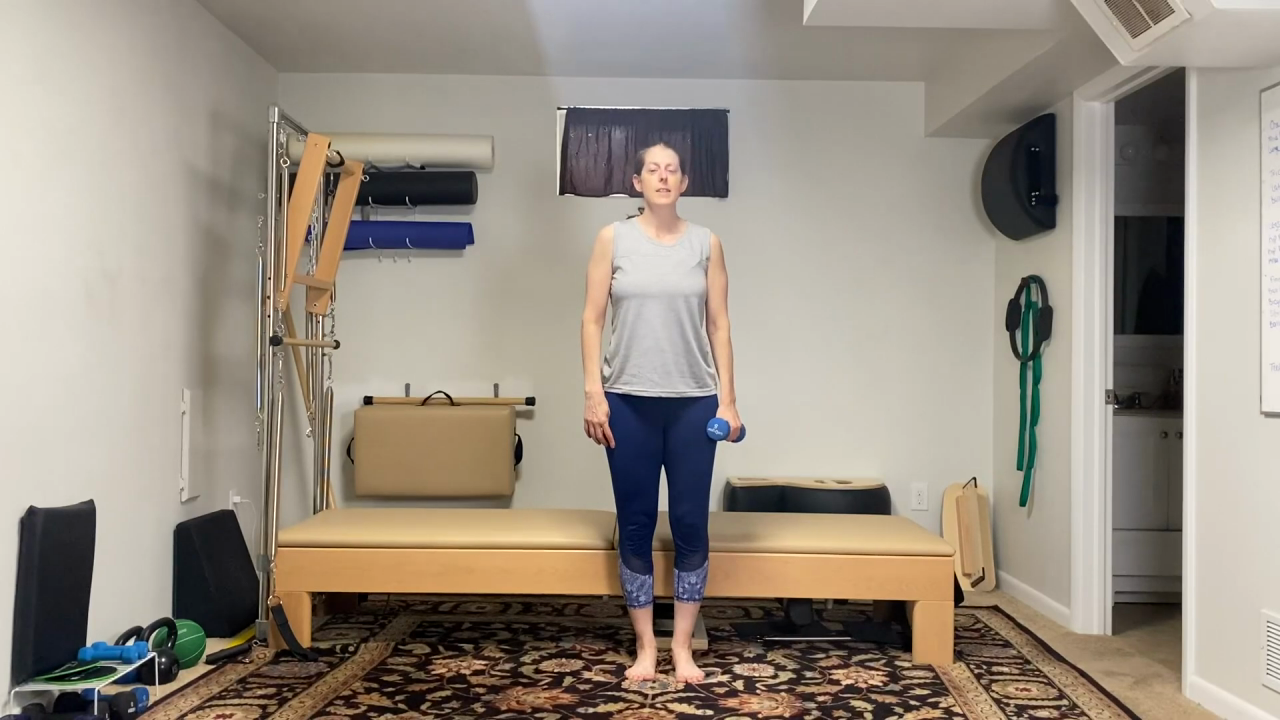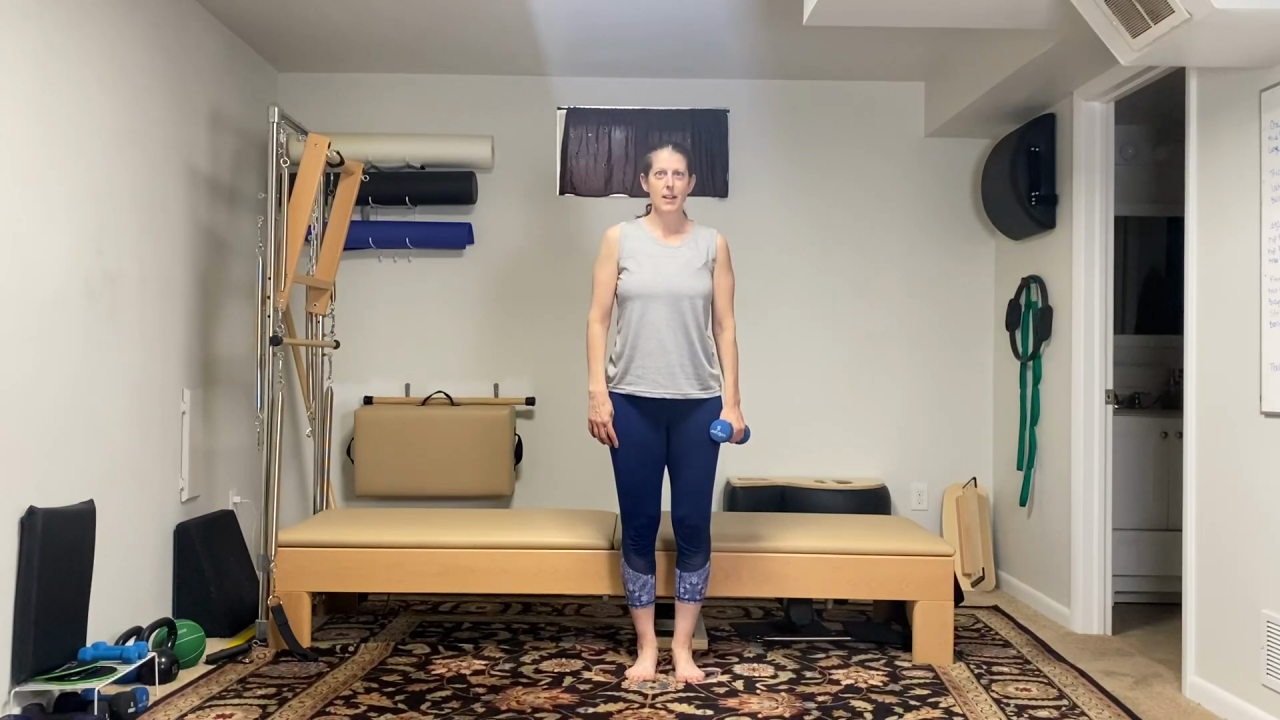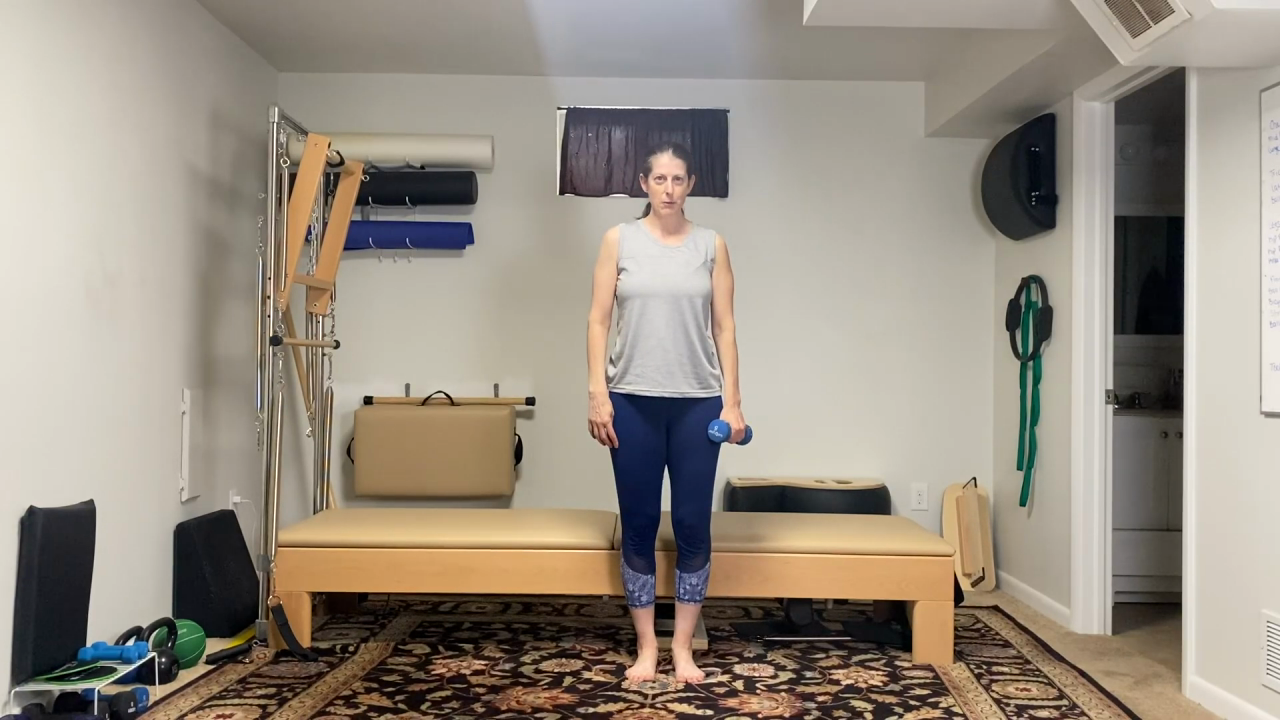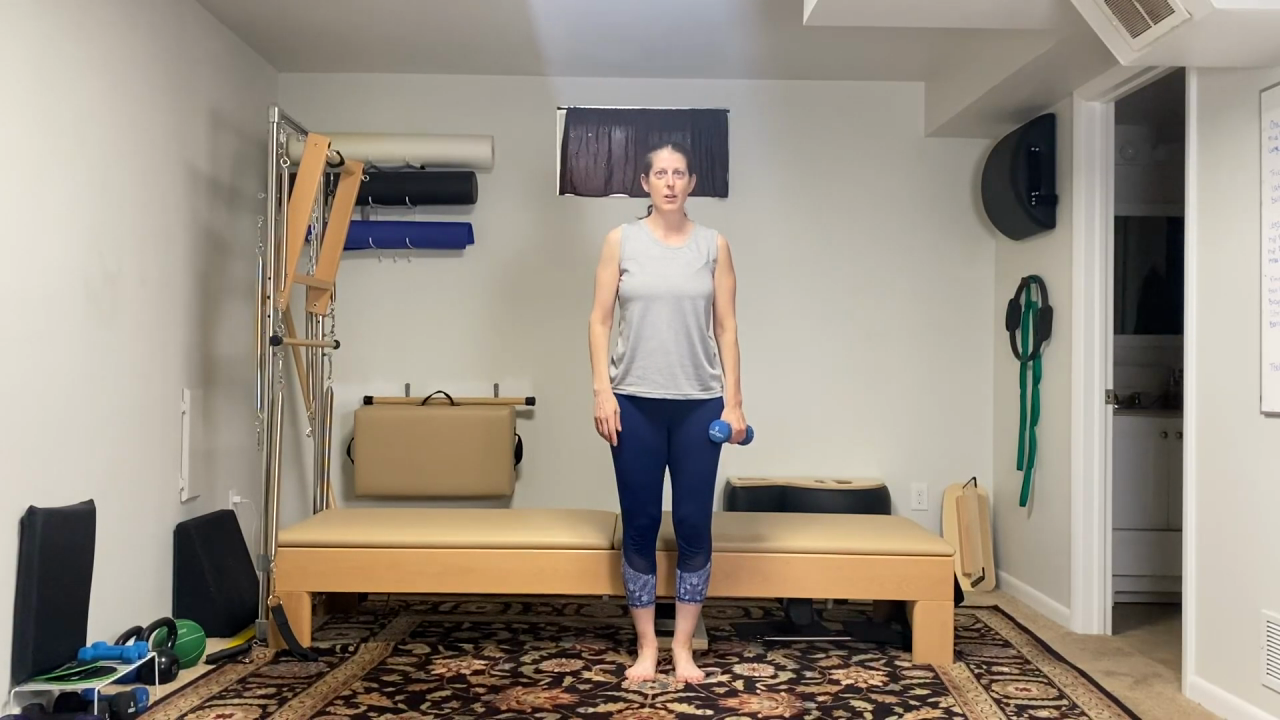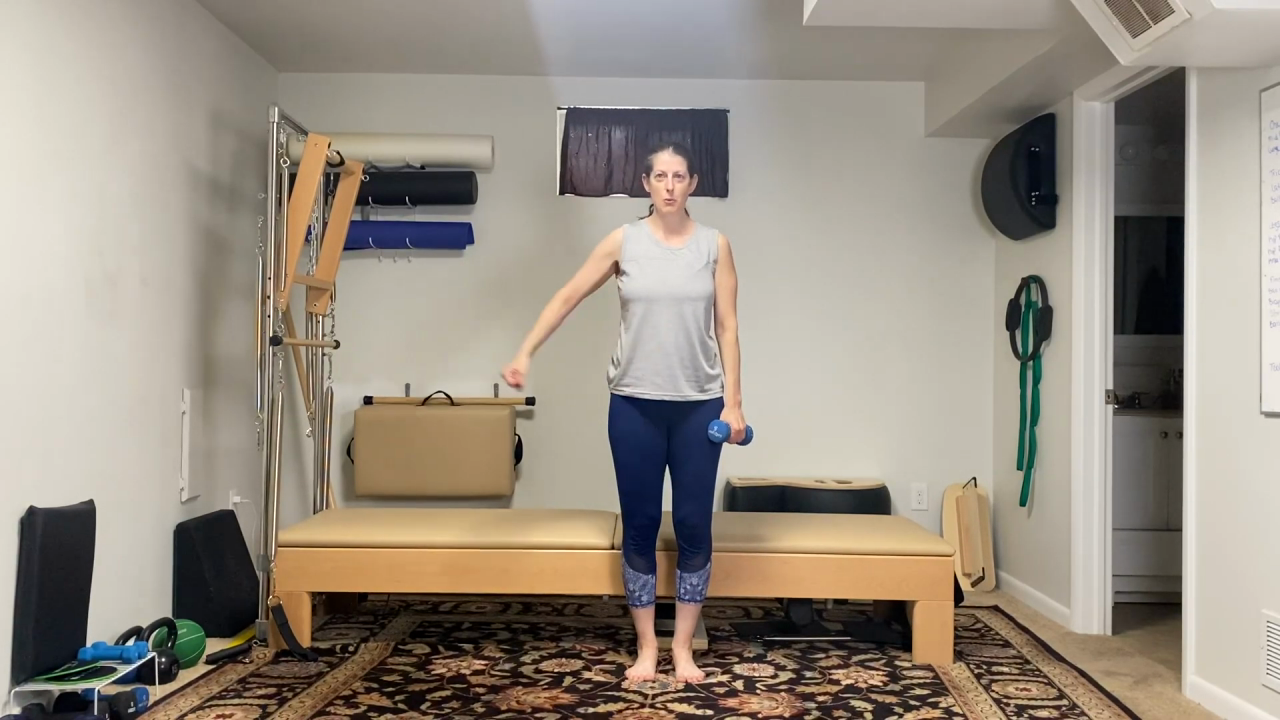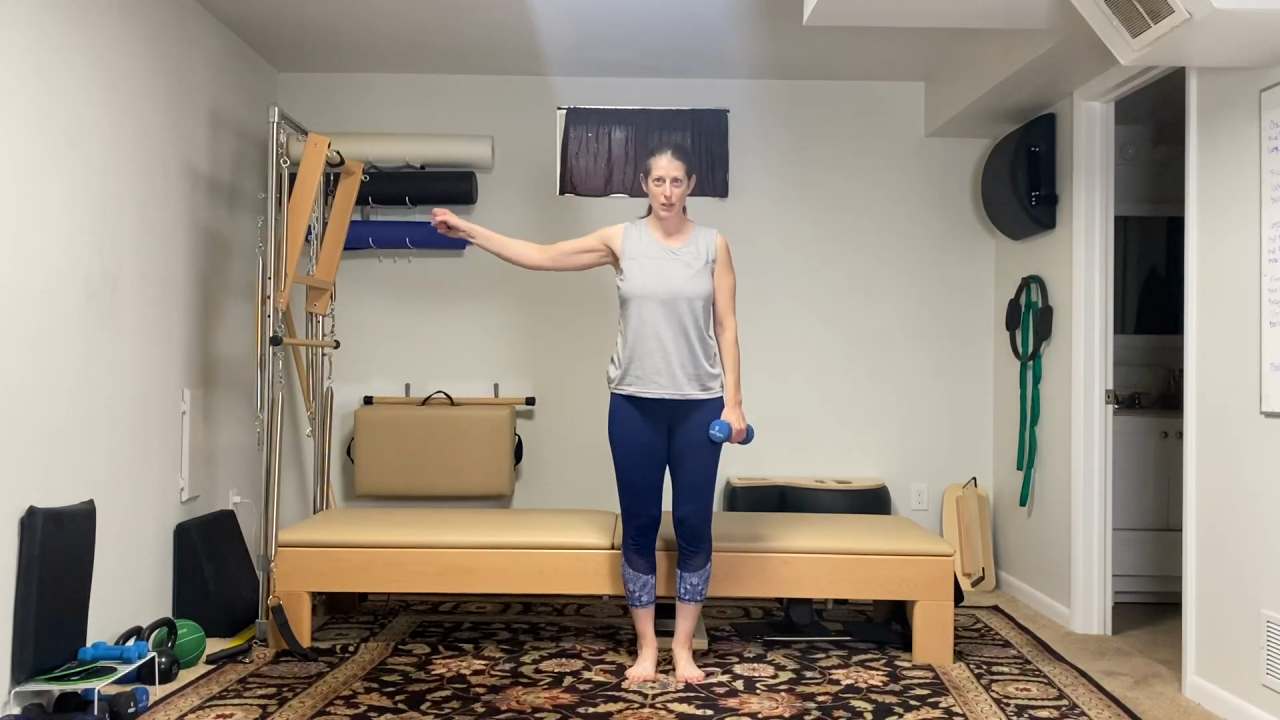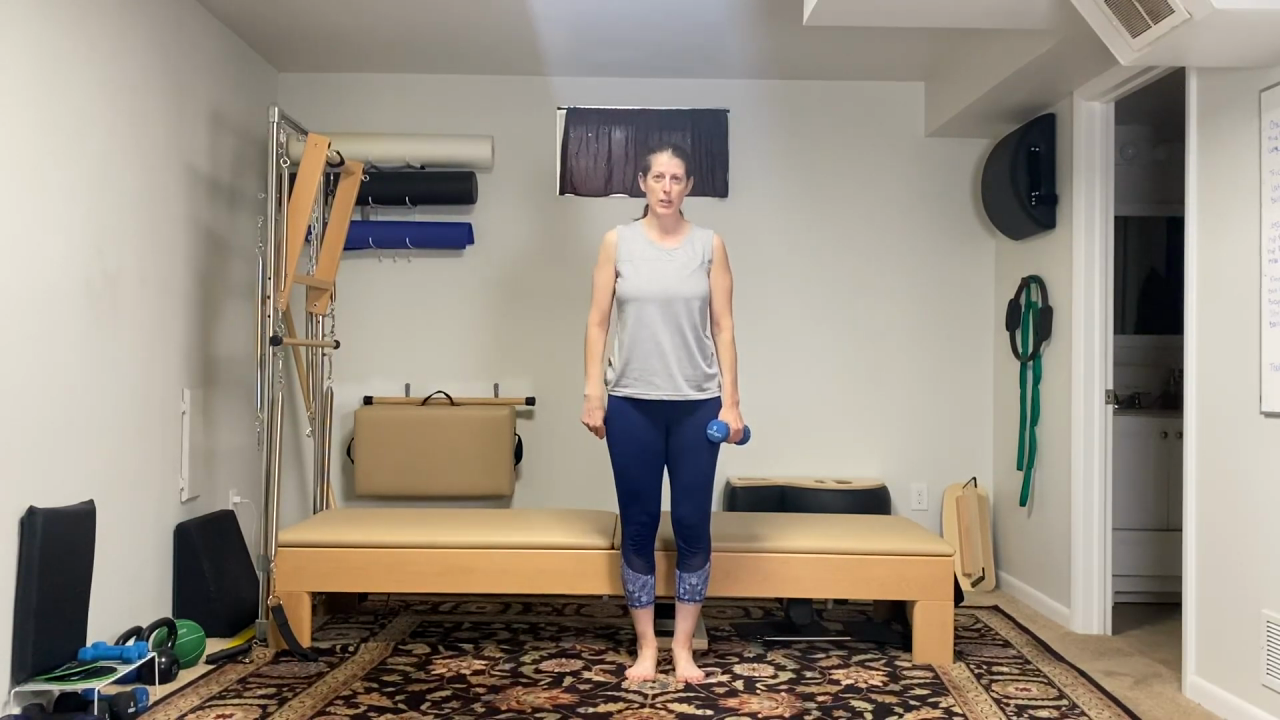
dt=0.7s
person 1, frame 1
left shoulder: (705, 242)
right shoulder: (613, 238)
left elbow: (719, 324)
right elbow: (592, 319)
left wrist: (728, 399)
right wrist: (593, 392)
left hip: (693, 403)
right hip: (629, 401)
left knee: (690, 523)
right knee: (636, 523)
left ankle: (683, 645)
right ankle: (645, 646)
person 1, frame 2
left shoulder: (712, 244)
right shoulder: (620, 238)
left elbow: (725, 326)
right elbow: (598, 320)
left wrist: (732, 401)
right wrist: (597, 393)
left hip: (697, 403)
right hip: (634, 401)
left knee: (693, 524)
right knee: (639, 524)
left ankle: (683, 646)
right ankle: (646, 646)
person 1, frame 3
left shoulder: (711, 244)
right shoulder: (619, 240)
left elbow: (724, 326)
right elbow: (598, 321)
left wrist: (732, 401)
right wrist: (597, 393)
left hip: (696, 403)
right hip: (633, 401)
left knee: (692, 524)
right knee: (639, 524)
left ankle: (683, 646)
right ankle: (646, 646)
person 1, frame 4
left shoulder: (713, 244)
right shoulder: (621, 240)
left elbow: (726, 327)
right elbow: (599, 321)
left wrist: (733, 402)
right wrist: (602, 391)
left hip: (698, 404)
right hip: (636, 403)
left knee: (693, 524)
right knee: (639, 524)
left ankle: (683, 646)
right ankle: (646, 646)
person 1, frame 5
left shoulder: (714, 244)
right shoulder: (623, 242)
left elbow: (727, 327)
right elbow: (566, 297)
left wrist: (733, 402)
right wrist: (525, 352)
left hip: (697, 404)
right hip: (634, 403)
left knee: (693, 525)
right knee: (639, 525)
left ankle: (683, 646)
right ankle: (645, 646)
person 1, frame 6
left shoulder: (713, 244)
right shoulder: (621, 239)
left elbow: (726, 326)
right elbow: (539, 256)
left wrist: (734, 402)
right wrist: (468, 229)
left hip: (699, 405)
right hip: (635, 403)
left knee: (693, 524)
right knee: (640, 525)
left ankle: (684, 645)
right ankle: (646, 645)
person 1, frame 7
left shoulder: (709, 244)
right shoulder: (617, 241)
left elbow: (723, 326)
right elbow: (598, 323)
left wrist: (731, 401)
right wrist: (593, 395)
left hip: (696, 405)
right hip: (632, 404)
left knee: (692, 524)
right knee: (638, 524)
left ankle: (682, 646)
right ankle: (646, 646)
